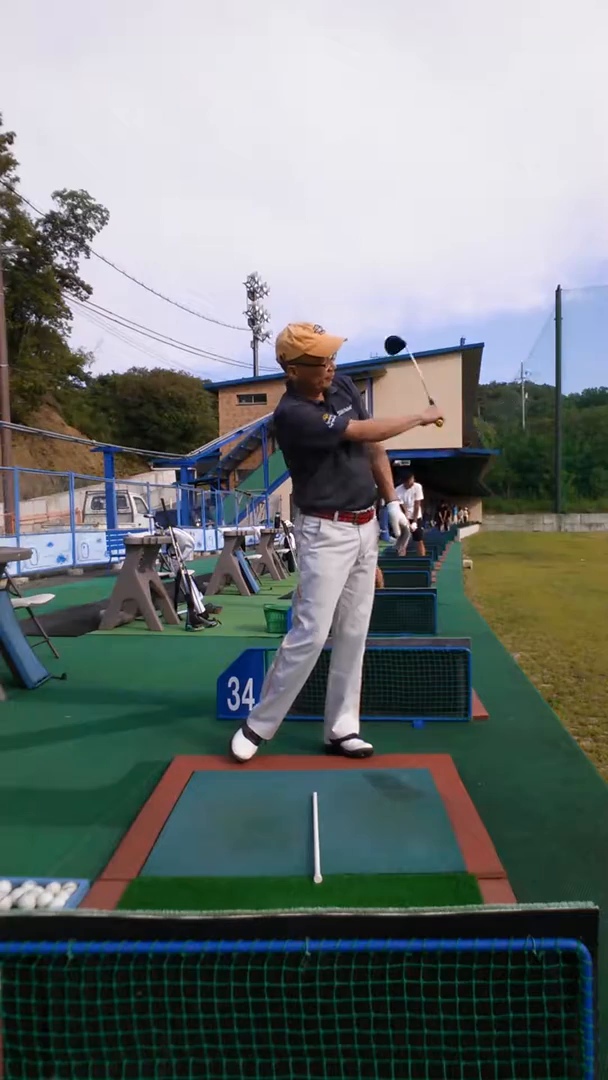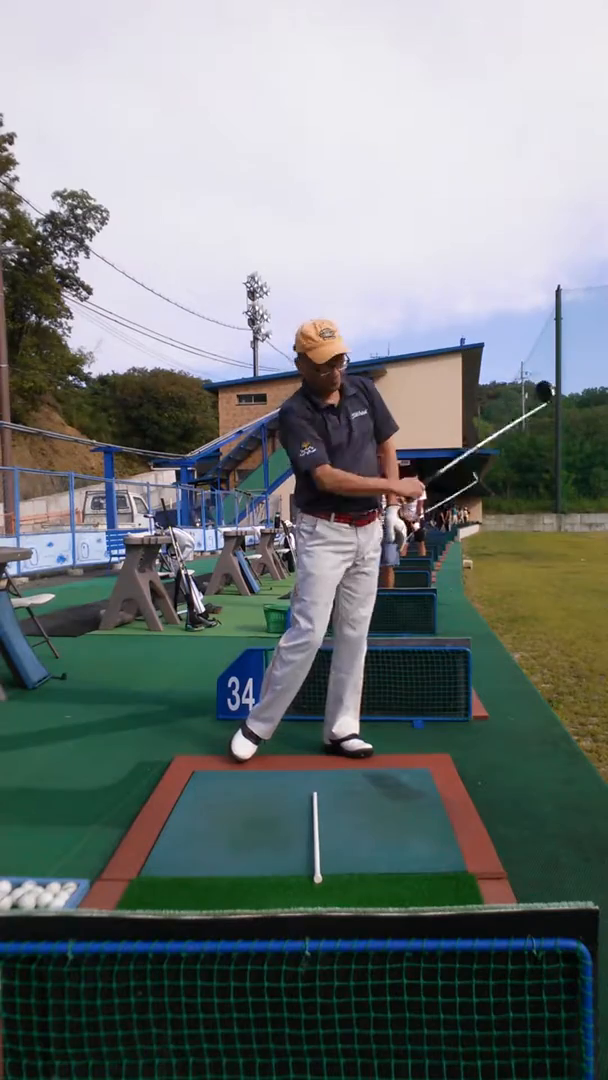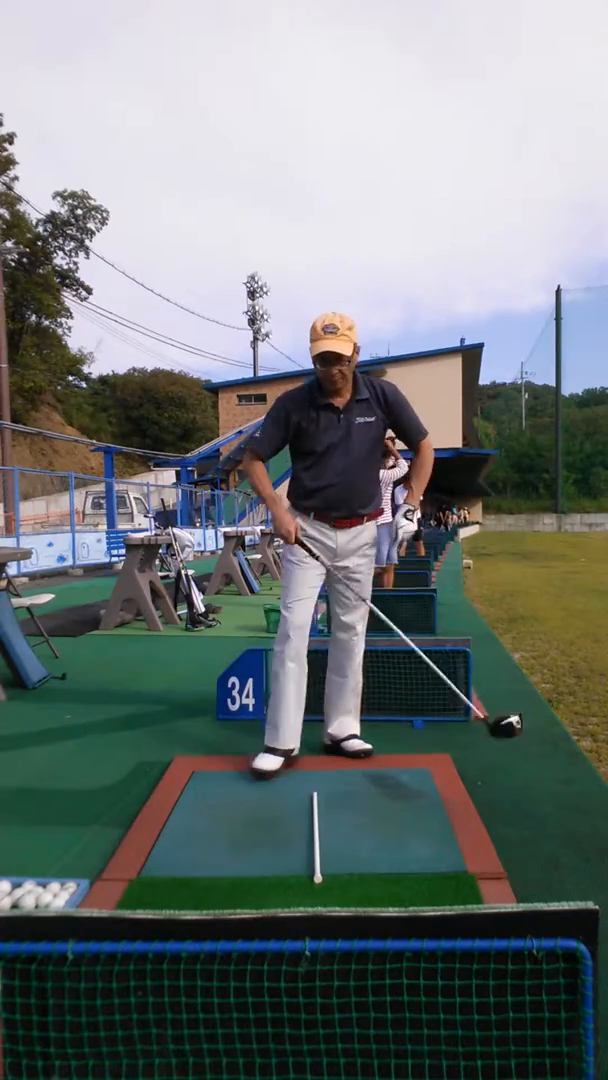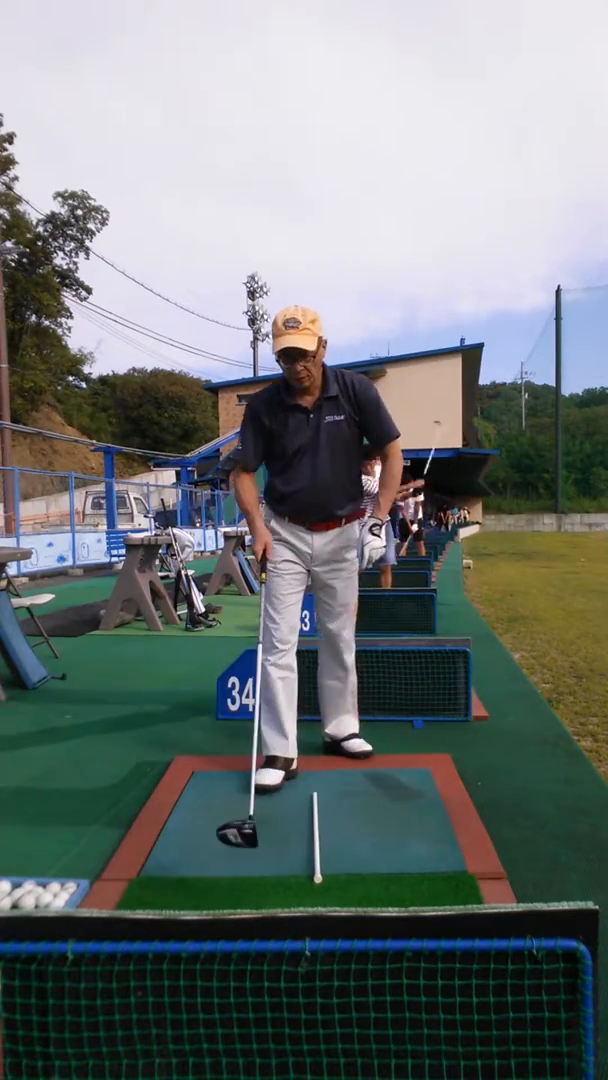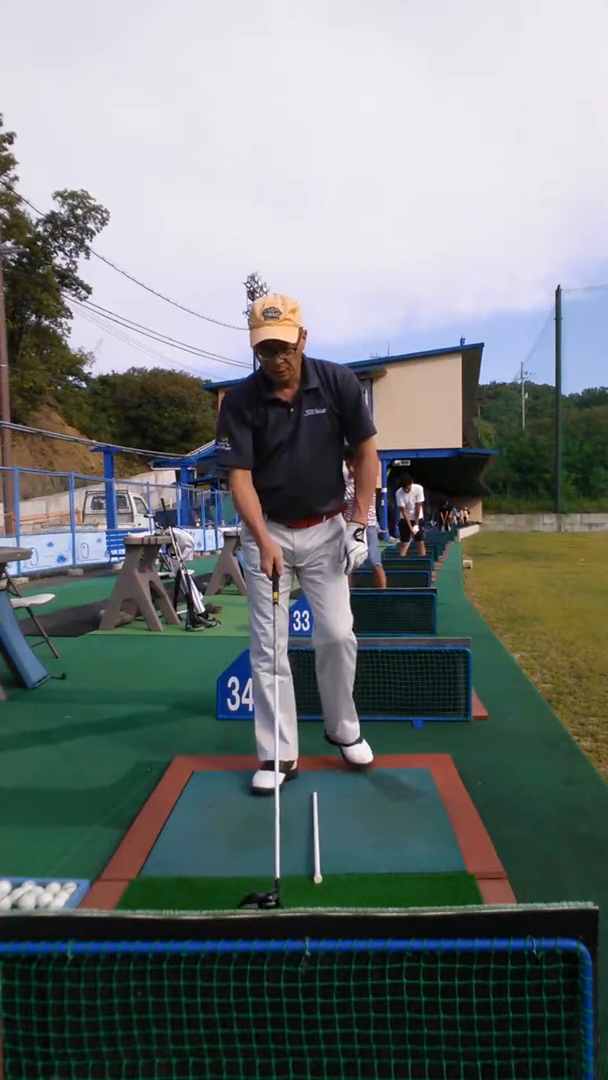
dt=0.4s
person 1, frame 1
left shoulder: (343, 387)
right shoulder: (291, 413)
left elbow: (373, 445)
right elbow: (364, 432)
left wrist: (391, 501)
right wrist: (421, 417)
left hip: (365, 527)
right hip: (326, 532)
left knee: (353, 633)
right knee: (310, 634)
left ankle: (341, 728)
right ankle: (257, 725)
person 1, frame 2
left shoulder: (363, 391)
right shoulder: (296, 414)
left elbow: (386, 444)
right elbow: (324, 478)
left wrist: (393, 508)
right wrist: (393, 487)
left hip: (368, 531)
right hip: (323, 532)
left knee: (355, 633)
right knee: (307, 633)
left ankle: (342, 728)
right ankle: (257, 725)
person 1, frame 3
left shoulder: (383, 395)
right shoulder: (292, 403)
left elbow: (423, 447)
right elbow: (253, 460)
left wrist: (411, 506)
right wrist: (278, 509)
left hip: (360, 533)
right hip: (307, 531)
left knee: (350, 633)
right knee: (293, 630)
left ankle: (342, 729)
right ankle: (281, 741)
person 1, frame 4
left shoulder: (357, 389)
right shoulder: (262, 405)
left elbow: (392, 454)
right elbow: (244, 473)
left wrist: (378, 521)
right wrist: (257, 527)
left hip: (342, 534)
right hip: (284, 534)
left knee: (339, 638)
right knee: (279, 642)
left ankle: (340, 728)
right ankle: (279, 752)
person 1, frame 5
left shoulder: (339, 382)
right shoulder: (239, 400)
left elbow: (366, 453)
right elbow: (239, 478)
left wrist: (360, 524)
right wrist: (265, 542)
left hip: (326, 530)
right hip: (266, 532)
left knee: (337, 637)
right knee: (268, 645)
left ankle: (345, 730)
right ankle: (277, 755)
